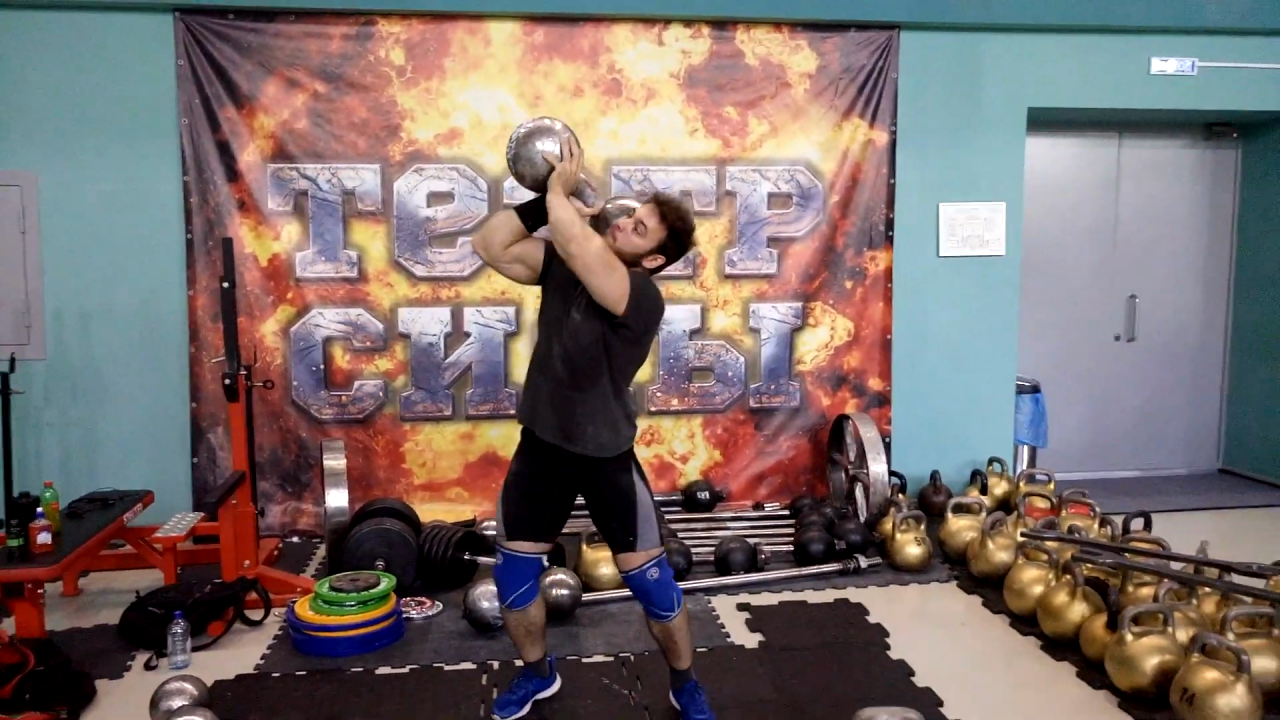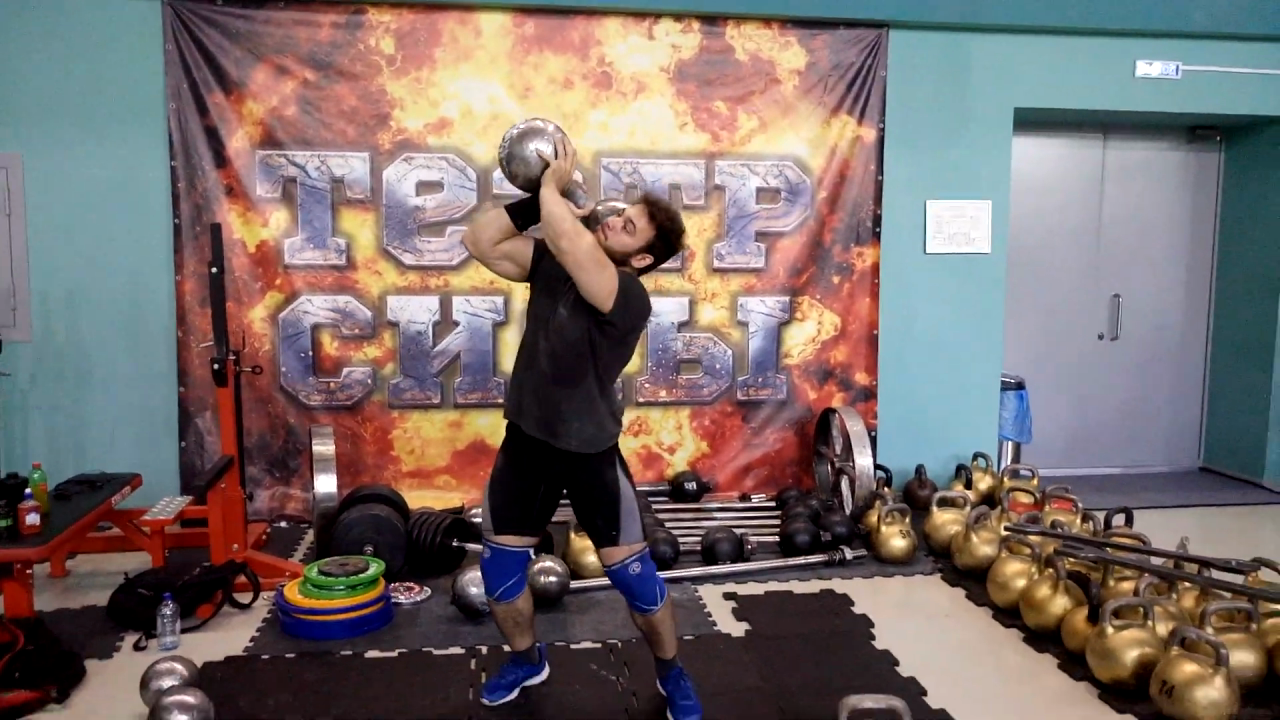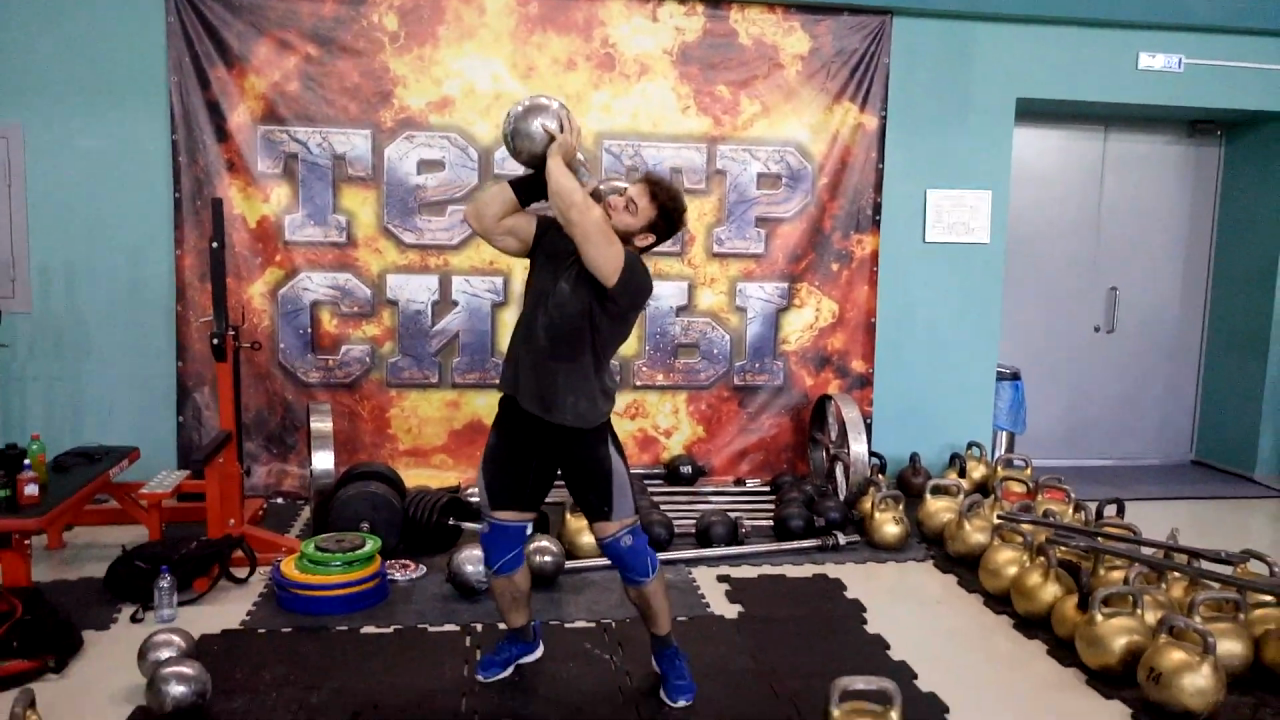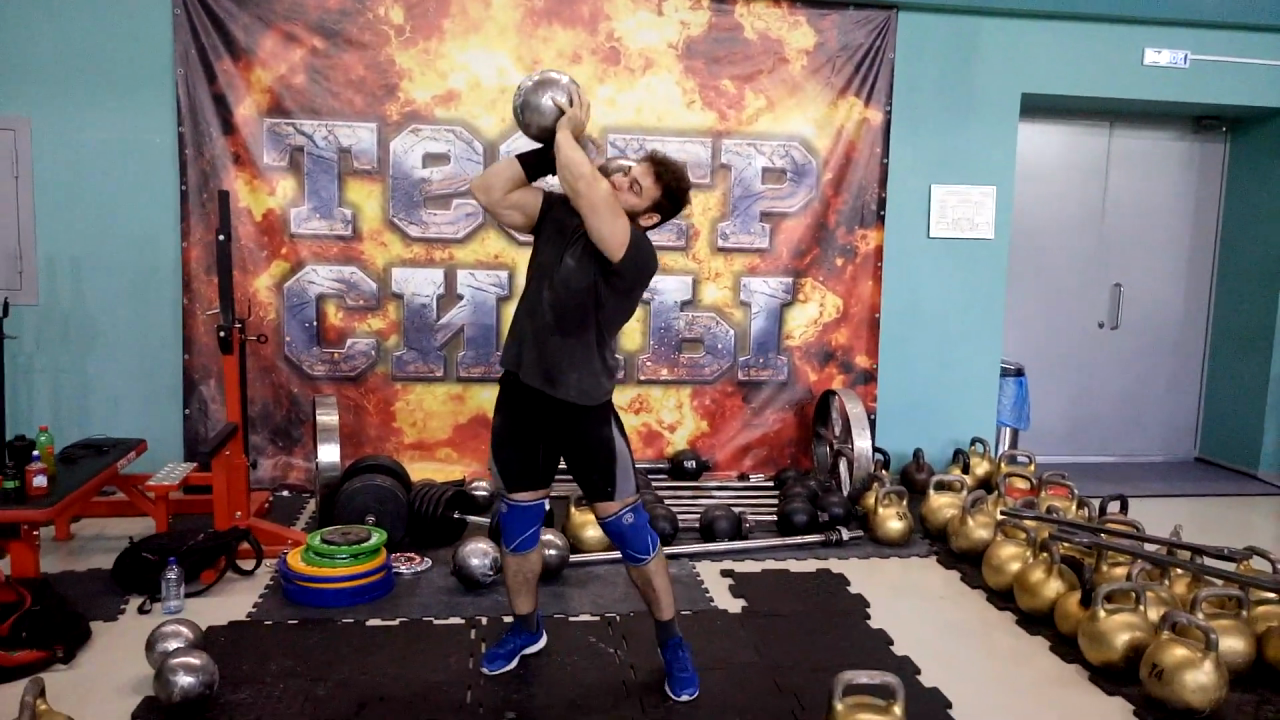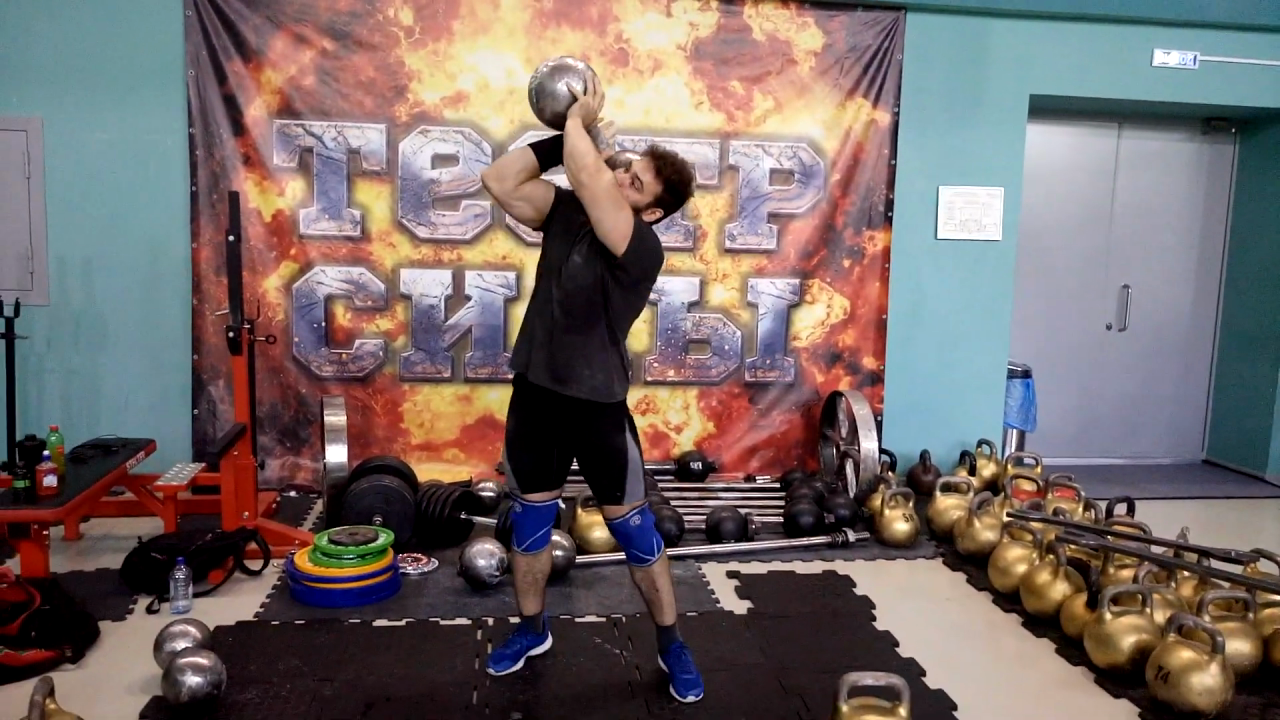
dt=0.1s
person 1, frame 1
left shoulder: (641, 299)
right shoulder: (564, 265)
left elbow: (578, 245)
right elbow: (489, 245)
left wrist: (560, 188)
right wrist: (546, 199)
left hip: (604, 455)
right hip: (541, 444)
left knee: (651, 581)
right knee: (513, 573)
right ankle: (537, 671)
person 1, frame 2
left shoulder: (629, 300)
right shoulder: (550, 263)
left elbow: (569, 240)
right elbow: (478, 240)
left wrist: (553, 184)
right wrist: (535, 198)
left hip: (589, 450)
right hip: (526, 440)
left knee: (633, 574)
right knee: (500, 568)
left ankle: (672, 672)
right ankle: (526, 658)
person 1, frame 3
left shoulder: (631, 277)
right shoulder: (554, 239)
left elbow: (575, 212)
right elbow: (481, 216)
left wrist: (558, 158)
right wrist: (538, 175)
left hip: (582, 426)
right hip: (519, 415)
left knee: (626, 548)
right knee: (500, 544)
left ankle: (666, 650)
right ankle: (521, 636)
person 1, frame 4
left shoulder: (636, 253)
right shoulder: (556, 214)
left elbow: (584, 187)
right elbow: (486, 190)
left wrist: (567, 131)
right wrist: (549, 149)
left hip: (584, 404)
right hip: (522, 394)
left knee: (625, 525)
right knee: (518, 520)
left ankle: (671, 639)
right ankle: (526, 627)
person 1, frame 5
left shoulder: (642, 248)
right shoulder: (565, 211)
left elbow: (589, 178)
right elbow: (498, 181)
left wrist: (578, 119)
right wrist: (560, 139)
left hip: (598, 403)
right hip: (536, 394)
left knee: (632, 529)
right knee: (530, 520)
left ankle: (672, 645)
right ankle: (532, 628)
